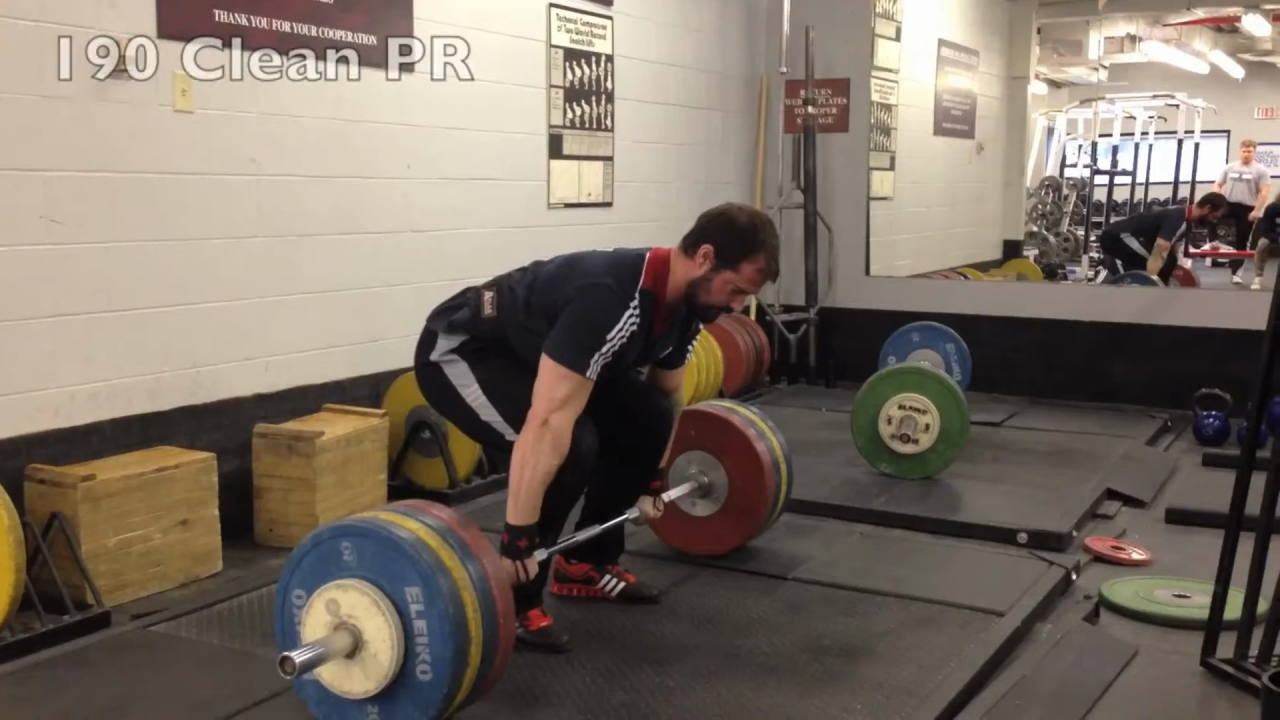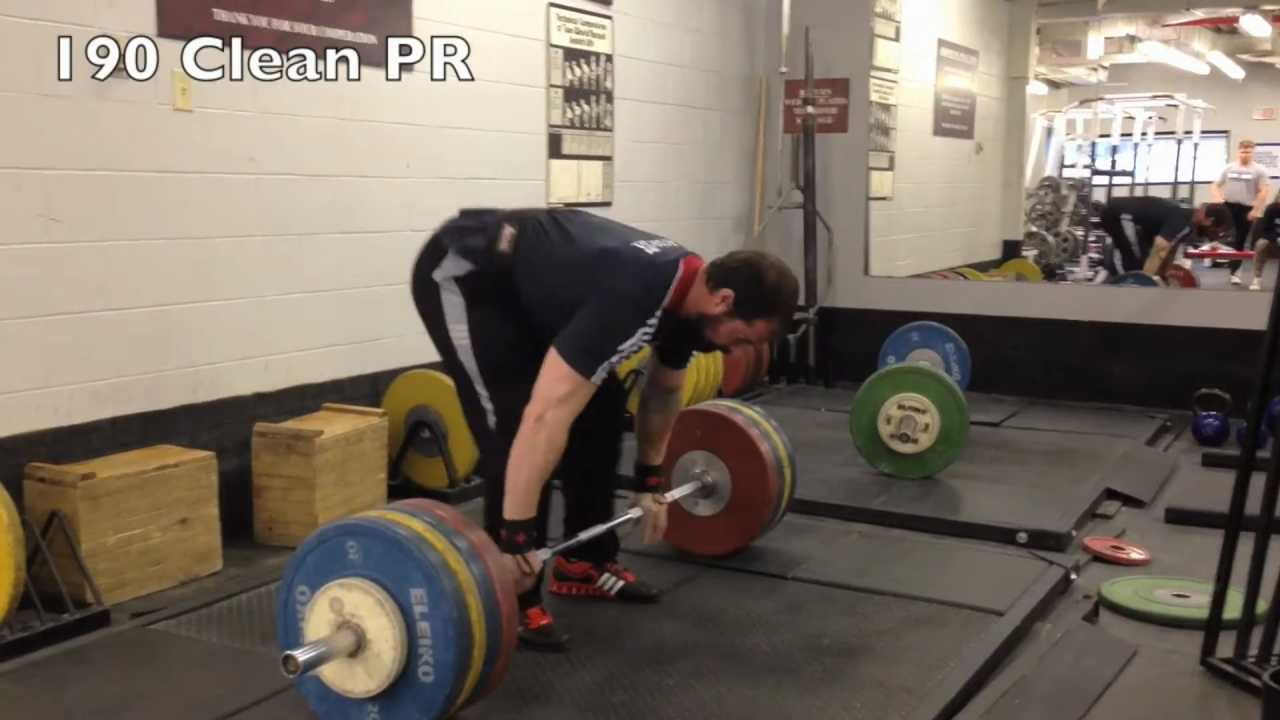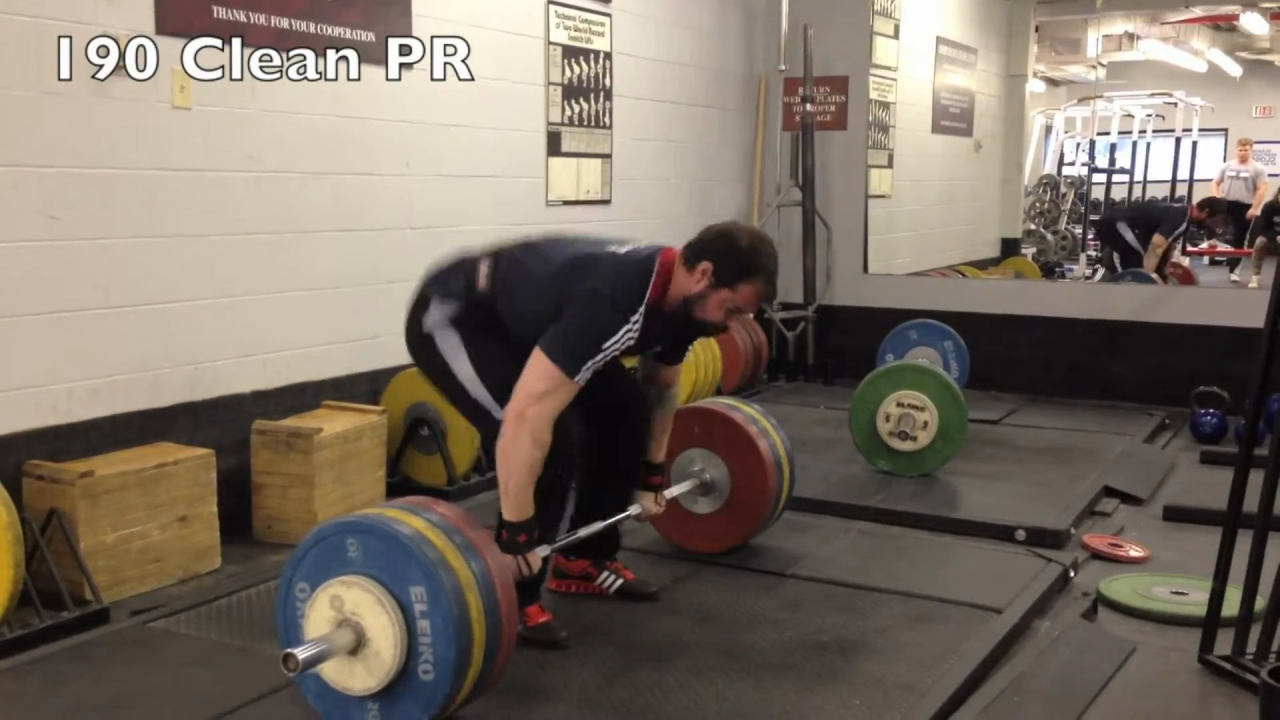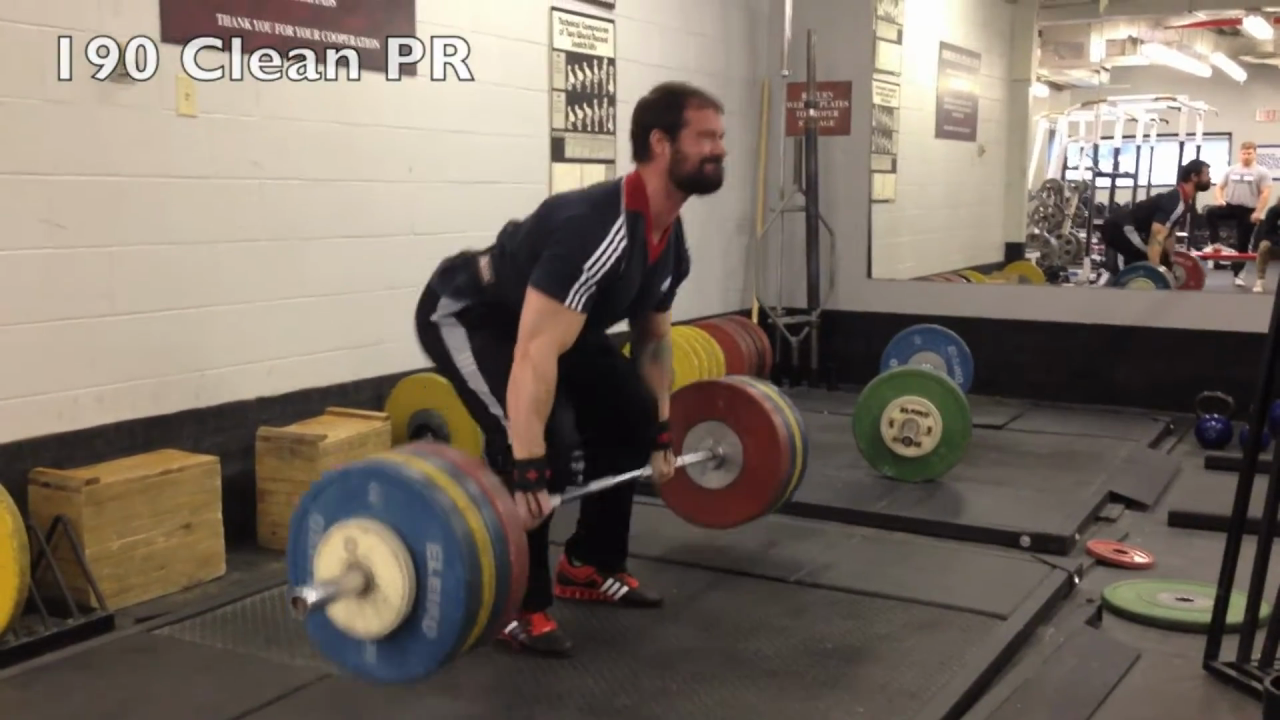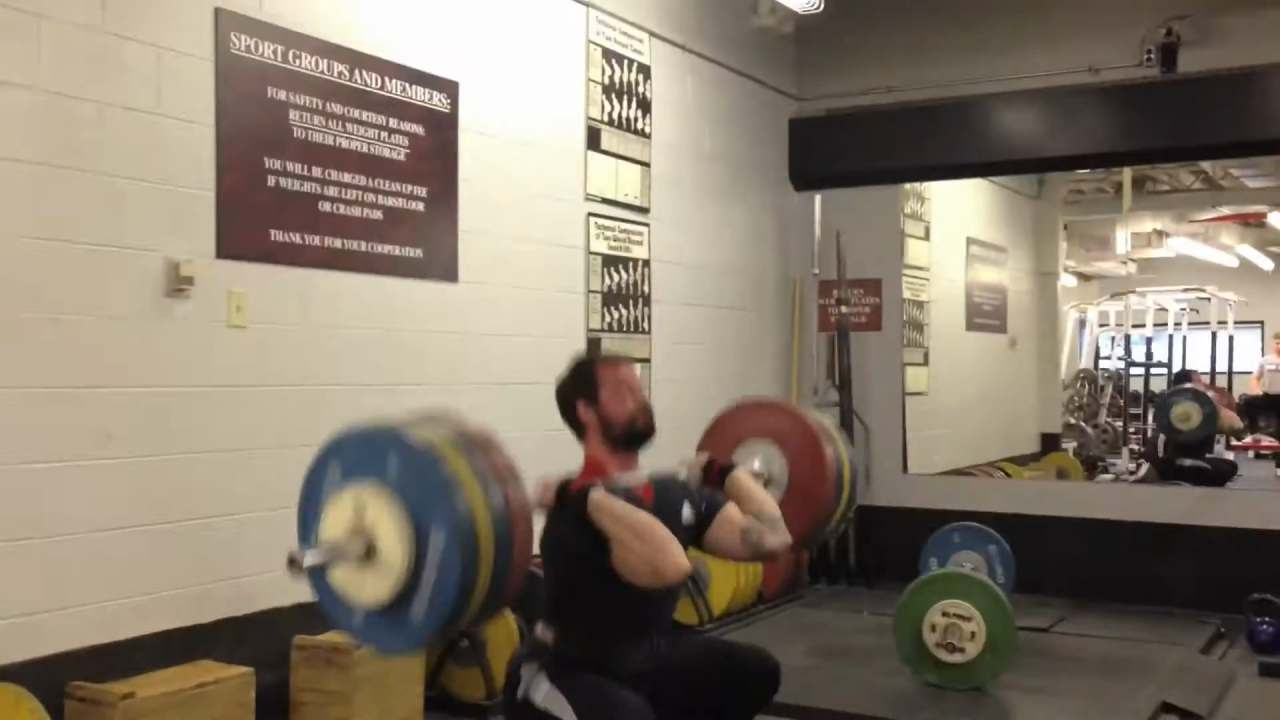
dt=1s
person 1, frame 1
left shoulder: (682, 303)
right shoulder: (608, 297)
left elbow: (666, 394)
right elbow: (548, 422)
left wrist: (651, 483)
right wrist: (516, 540)
left hip: (529, 350)
right hip: (459, 352)
left knee: (647, 418)
right knee: (573, 446)
left ankle: (586, 563)
right ankle: (511, 598)
person 1, frame 2
left shoulder: (688, 288)
right shoulder: (631, 300)
left elbow: (664, 390)
right elbow: (545, 416)
left wrist: (649, 481)
right wrist: (517, 535)
left hip: (524, 283)
right hip: (461, 274)
left knee: (601, 406)
right knee: (513, 423)
left ankle: (584, 561)
person 1, frame 3
left shoulder: (677, 297)
right shoulder: (613, 300)
left elbow: (659, 388)
right elbow: (527, 415)
left wrist: (651, 478)
right wrist: (516, 534)
left hip: (516, 322)
right hip: (453, 316)
left knee: (620, 410)
right knee: (563, 434)
left ankle: (585, 558)
person 1, frame 4
left shoulder: (671, 241)
right shoulder: (595, 229)
left elbow: (653, 338)
right elbow: (535, 356)
left wrist: (660, 435)
right wrist: (528, 473)
left hip: (547, 324)
right hip: (466, 314)
left knee: (629, 412)
right knee: (550, 436)
left ankle: (591, 566)
right ankle: (517, 605)
person 1, frame 5
left shoulder: (674, 494)
right shoulder: (581, 509)
left elbow: (772, 539)
right elbow: (669, 568)
left wrist: (723, 473)
right wrist: (590, 496)
right hip: (560, 676)
left knee: (754, 672)
